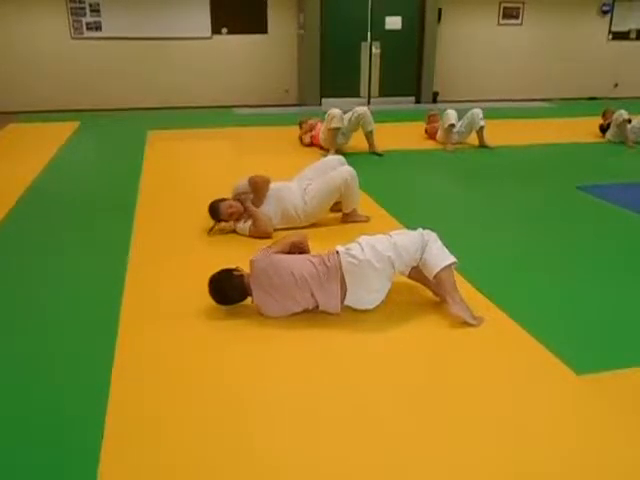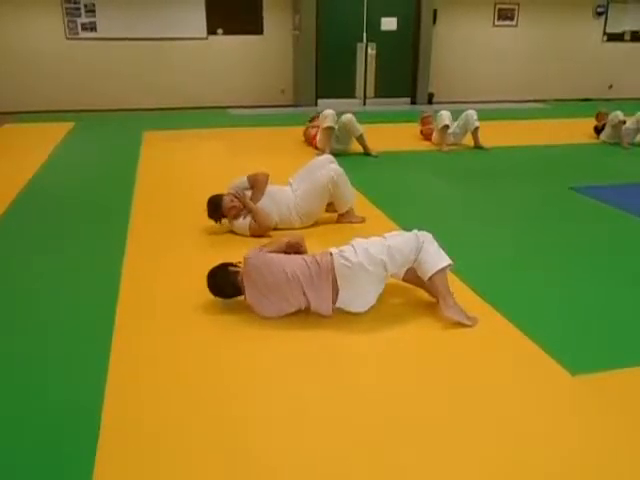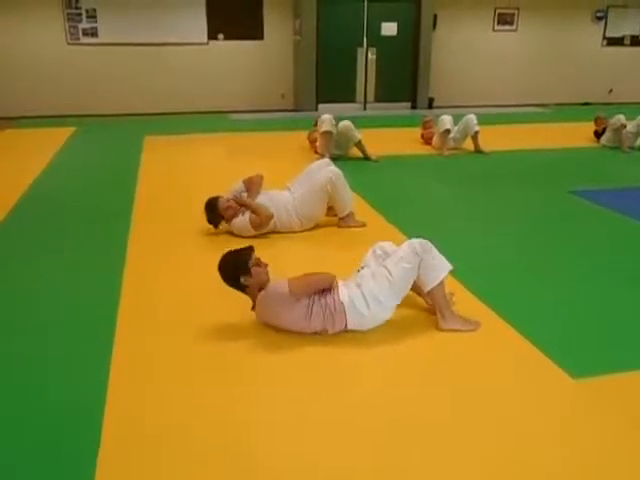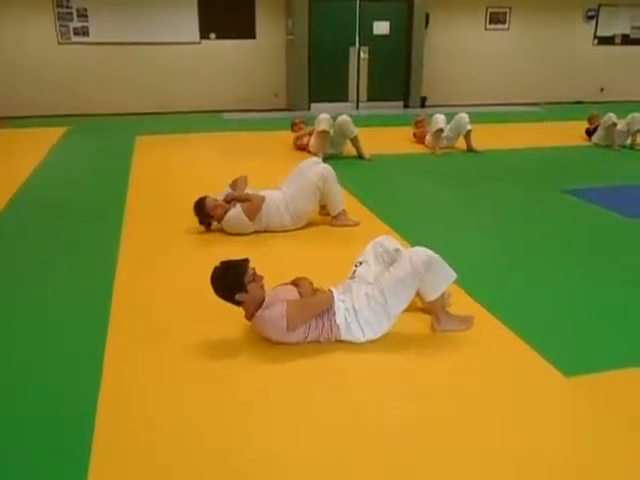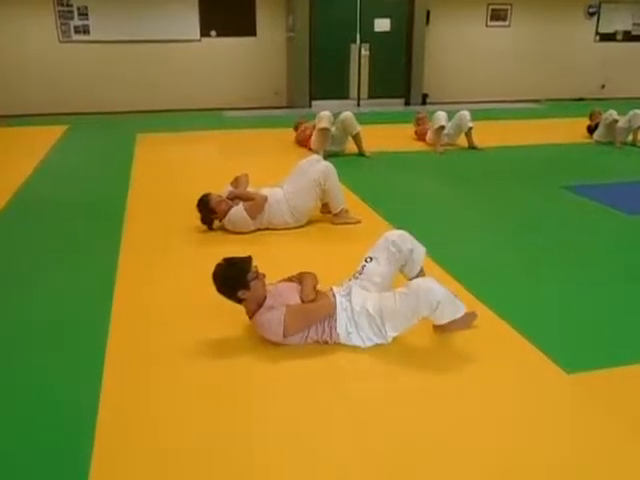
dt=0.5s
person 1, frame 1
left shoulder: (266, 308)
right shoulder: (260, 265)
right elbow: (300, 238)
left hip: (357, 296)
right hip: (352, 265)
left knee: (404, 253)
right knee: (425, 238)
left ankle: (441, 291)
right ankle: (454, 300)
person 1, frame 2
left shoulder: (259, 307)
right shoulder: (253, 263)
right elbow: (296, 240)
left hip: (349, 298)
left knee: (396, 255)
right knee: (420, 239)
left ankle: (436, 291)
right ankle: (447, 303)
person 1, frame 3
left shoulder: (263, 311)
right shoulder: (272, 295)
right elbow: (328, 279)
left wrist: (310, 282)
right wrist: (319, 280)
left hip: (350, 304)
right hip: (359, 306)
left knee: (384, 250)
right knee: (419, 248)
left ankle: (432, 299)
right ankle: (446, 316)
person 1, frame 4
left shoulder: (263, 302)
right shoulder: (270, 320)
left elbow: (302, 283)
right elbow: (324, 300)
left wrist: (302, 287)
right wrist: (310, 292)
left hip: (347, 296)
right hip: (360, 319)
left knee: (383, 245)
right knee: (422, 258)
left ankle: (428, 298)
right ankle: (442, 318)
person 1, frame 5
left shoulder: (266, 295)
right shoulder: (269, 323)
left elbow: (307, 276)
right elbow: (326, 307)
left wrist: (306, 288)
right wrist: (313, 294)
left hip: (349, 295)
right hip: (357, 324)
left knee: (397, 240)
right knee: (427, 291)
left ankle: (428, 302)
right ankle: (448, 321)
person 2, frame 1
left shoulder: (239, 192)
right shoulder: (243, 225)
left elbow: (263, 181)
right elbow: (267, 231)
left wrist: (254, 204)
right wrist: (252, 209)
left hip: (298, 186)
right hip: (305, 207)
left knee: (337, 161)
right knee: (348, 174)
left ankle: (338, 203)
right ankle: (350, 214)
person 2, frame 2
left shoulder: (235, 191)
right shoulder: (239, 224)
left elbow: (262, 176)
right elbow: (267, 226)
left wrist: (252, 200)
right wrist: (249, 205)
left hip: (292, 190)
right hip: (299, 210)
left knee: (327, 160)
right knee: (334, 172)
left ankle: (333, 203)
right ankle: (346, 214)
person 2, frame 3
left shoulder: (234, 195)
right shoulder: (238, 224)
left elbow: (257, 178)
right elbow: (267, 215)
left wrist: (248, 199)
right wrist: (247, 203)
left hip: (291, 196)
right hip: (299, 213)
left knee: (325, 164)
right knee: (333, 174)
left ankle: (333, 207)
right ankle: (346, 217)
person 2, frame 4
left shoulder: (225, 202)
right shoulder: (232, 221)
left elbow: (242, 179)
right elbow: (259, 199)
left wrist: (235, 195)
right wrist: (237, 196)
left hip: (283, 198)
right hip: (291, 212)
left knee: (314, 162)
right knee: (324, 172)
left ankle: (325, 206)
right ankle: (338, 216)
person 2, frame 5
left shoulder: (228, 199)
right shoulder: (234, 219)
left elbow: (242, 177)
right elbow: (261, 199)
left wrist: (237, 193)
right wrist: (239, 194)
left hip: (284, 194)
right hip: (292, 209)
left knee: (316, 160)
right knee: (326, 169)
left ankle: (327, 205)
right ankle: (339, 214)
